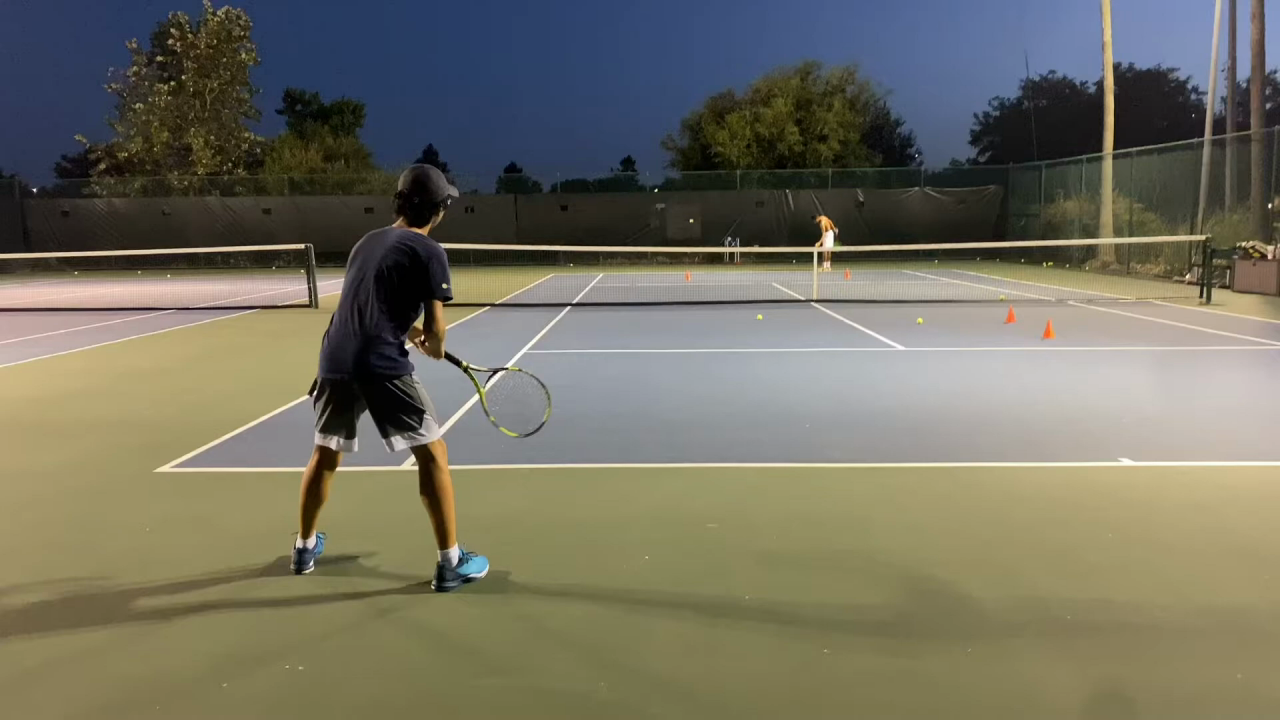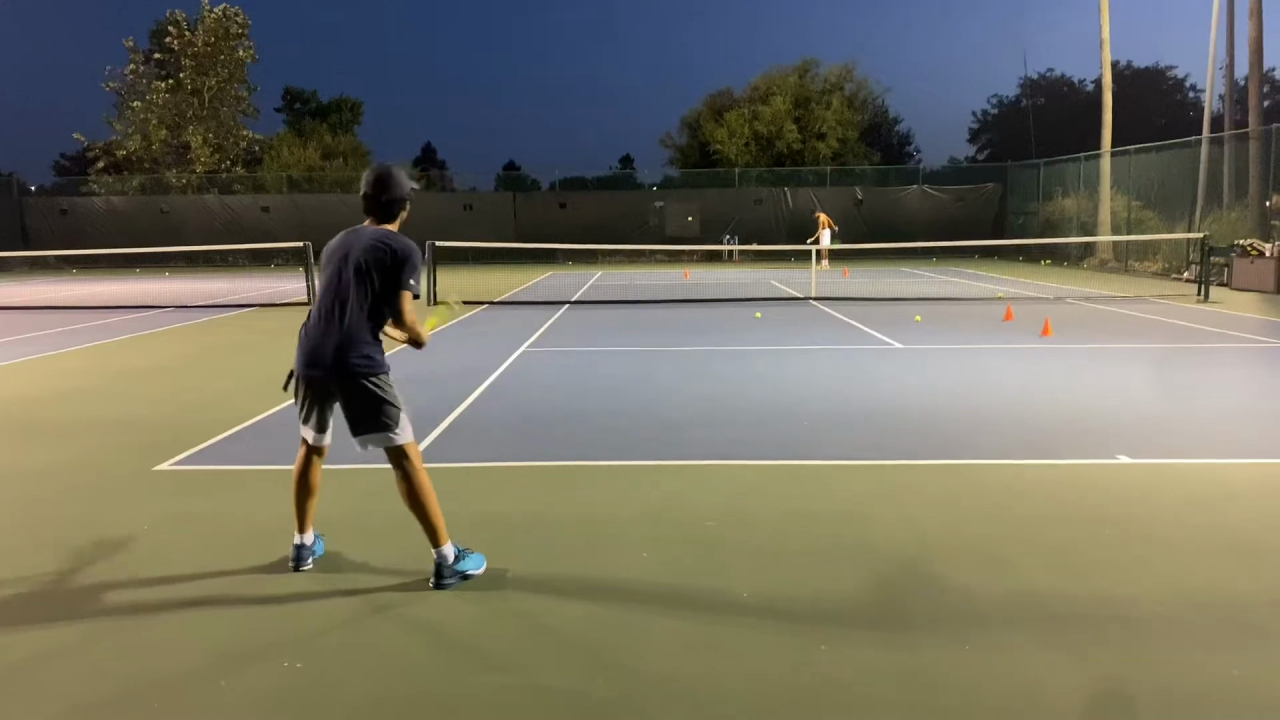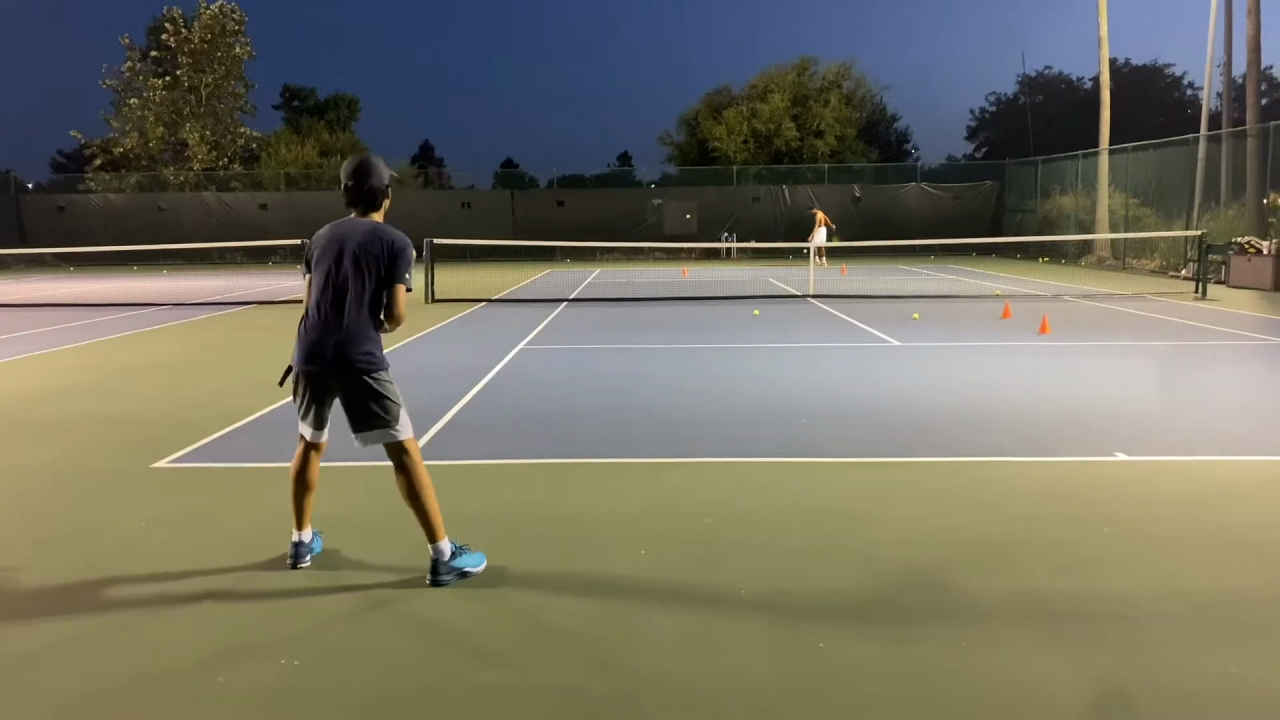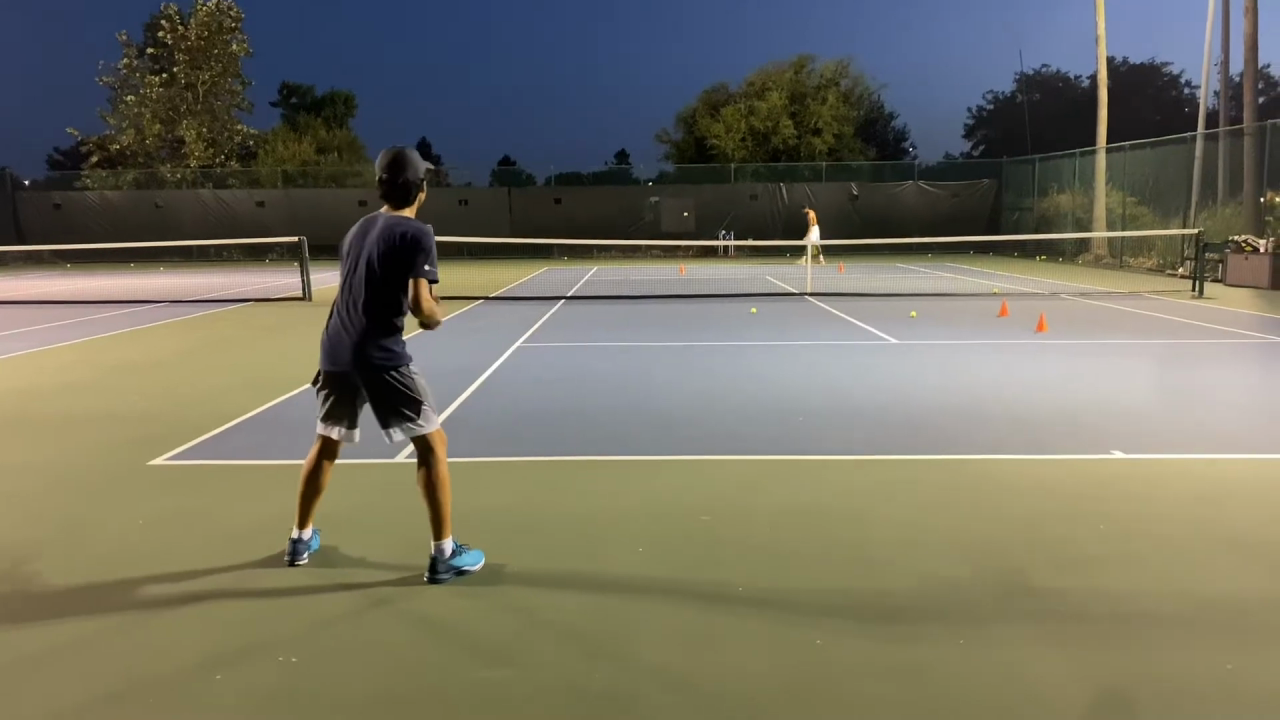
dt=0.3s
person 1, frame 1
left shoulder: (366, 243)
right shoulder: (429, 253)
right elbow: (435, 329)
right wrist: (435, 346)
left hip: (334, 360)
right hip: (382, 365)
left knee: (325, 454)
right knee: (433, 455)
left ankle: (305, 546)
right ankle: (451, 562)
person 1, frame 2
left shoulder: (336, 242)
right shoulder: (403, 249)
right elbow: (403, 318)
right wrist: (418, 336)
left hip: (310, 356)
right hip: (358, 362)
left knee: (312, 447)
right knee: (405, 456)
left ankle: (304, 543)
right ankle: (447, 559)
person 1, frame 3
left shoulder: (321, 236)
right shoulder: (394, 242)
right elbow: (396, 313)
right wrist: (382, 321)
left hip: (310, 353)
right hip: (358, 358)
left knee: (310, 443)
right knee: (404, 451)
left ankle: (302, 541)
right ankle: (444, 555)
person 1, frame 4
left shoulder: (359, 230)
right shoulder: (417, 234)
right elbow: (421, 305)
left wrist: (409, 305)
right wrist: (436, 316)
left hip: (336, 351)
right hip: (382, 355)
left knee: (326, 443)
right knee: (432, 444)
left ankle: (301, 538)
right ankle: (444, 554)
